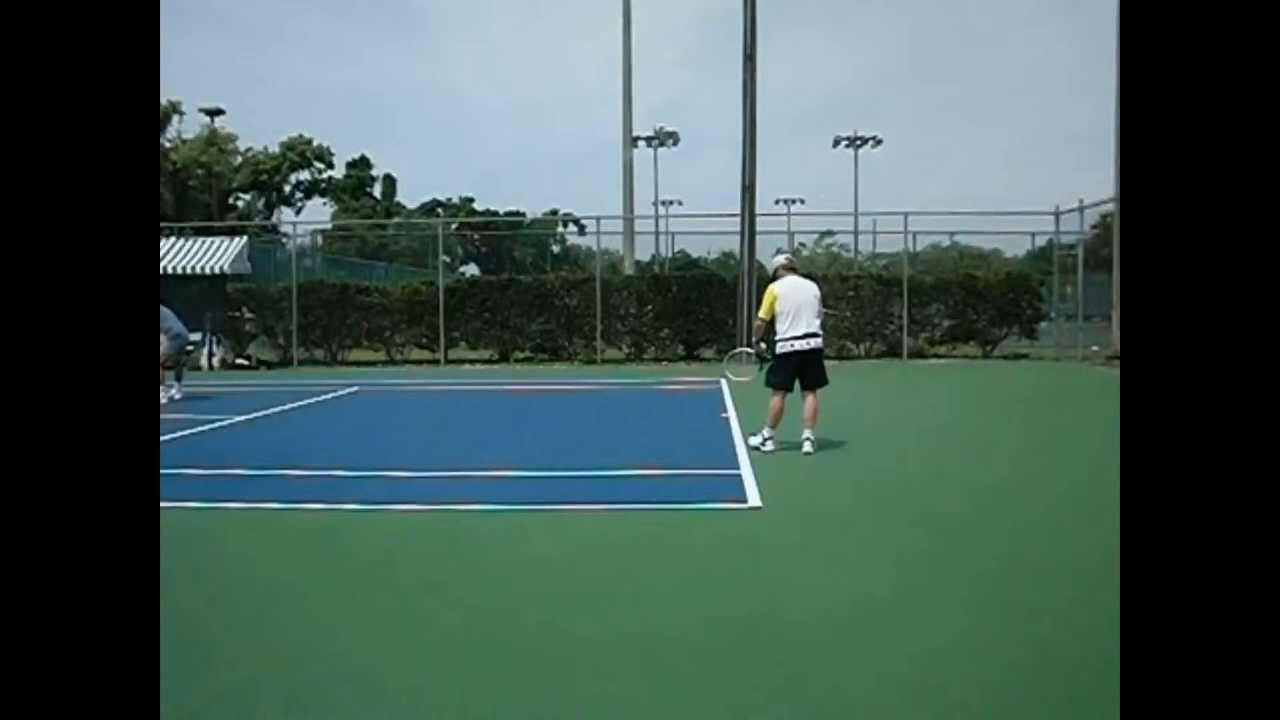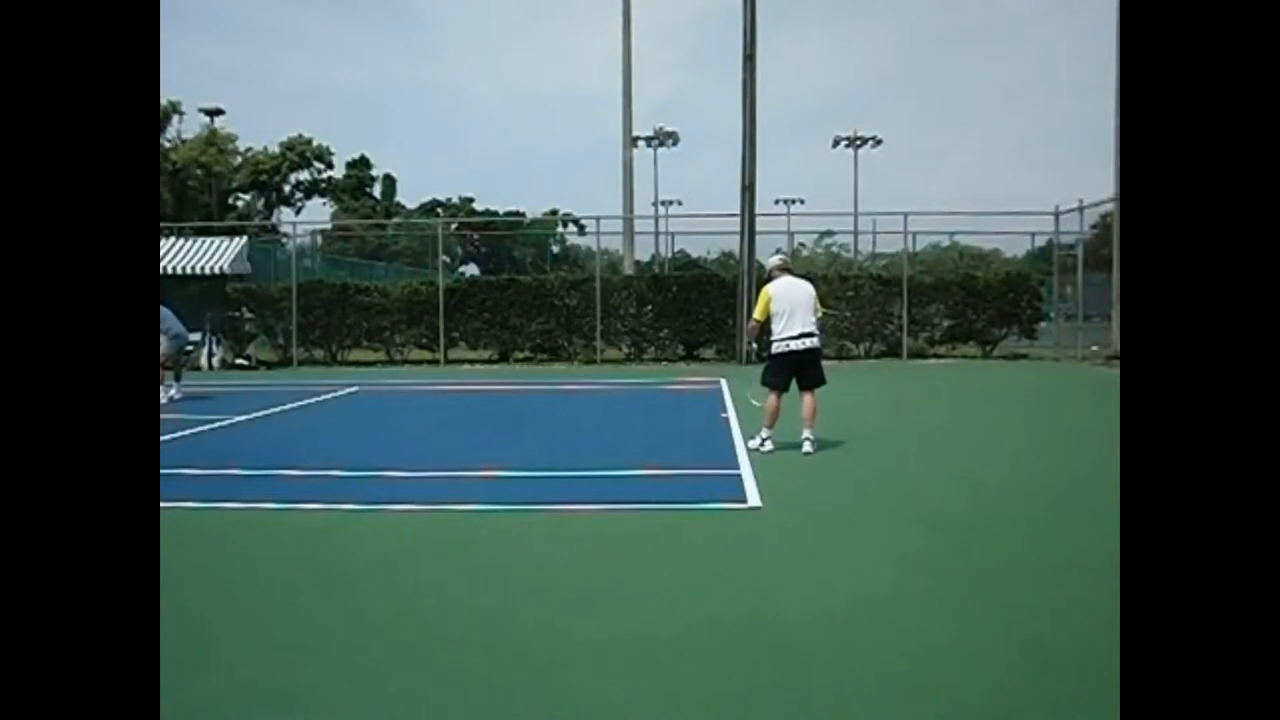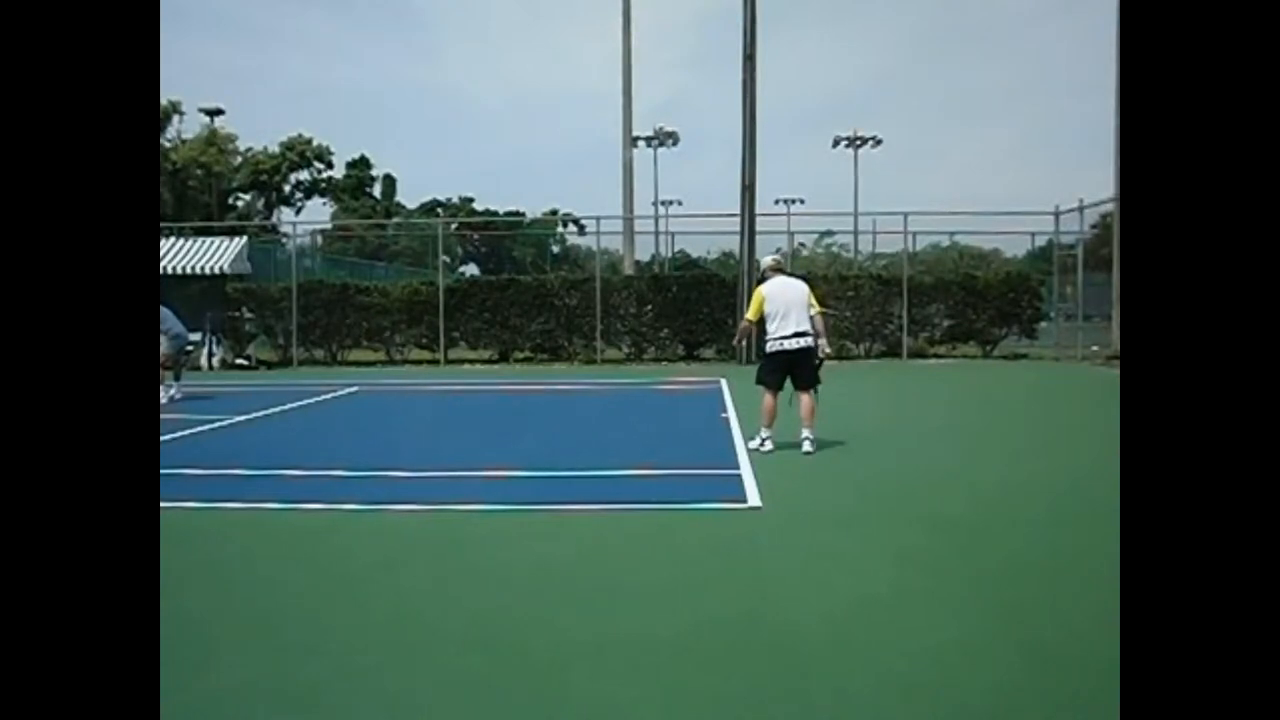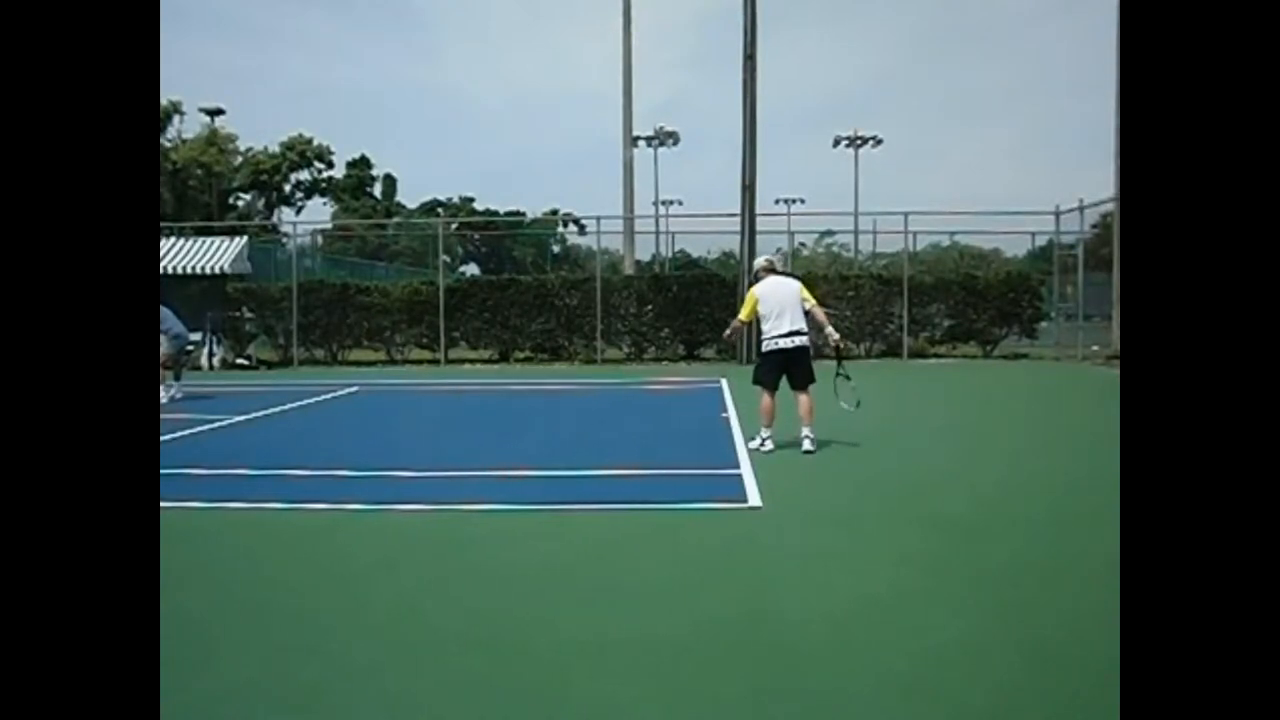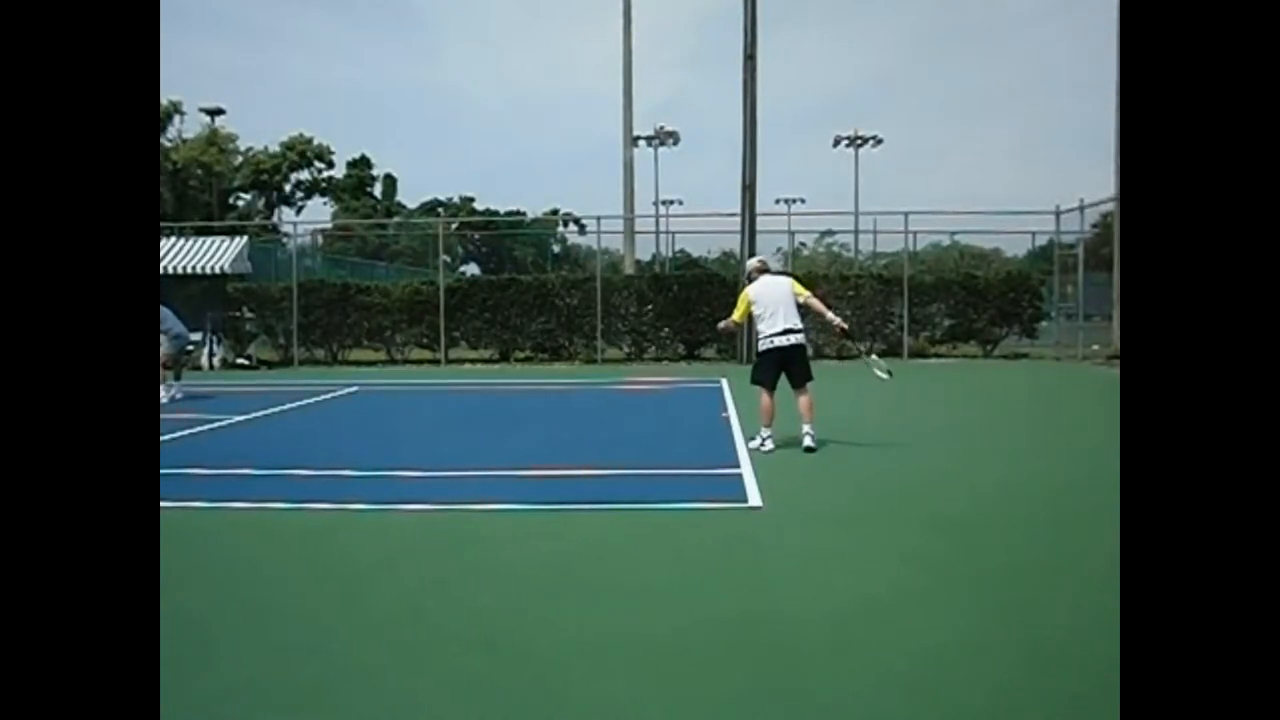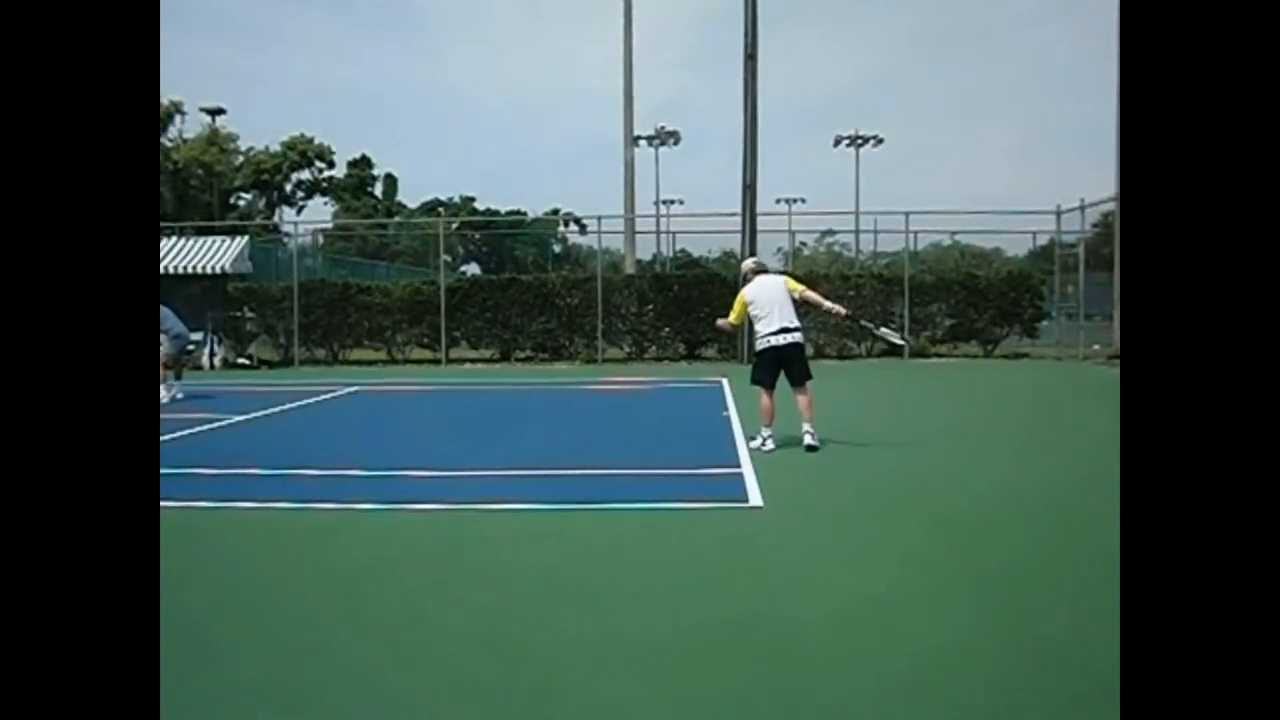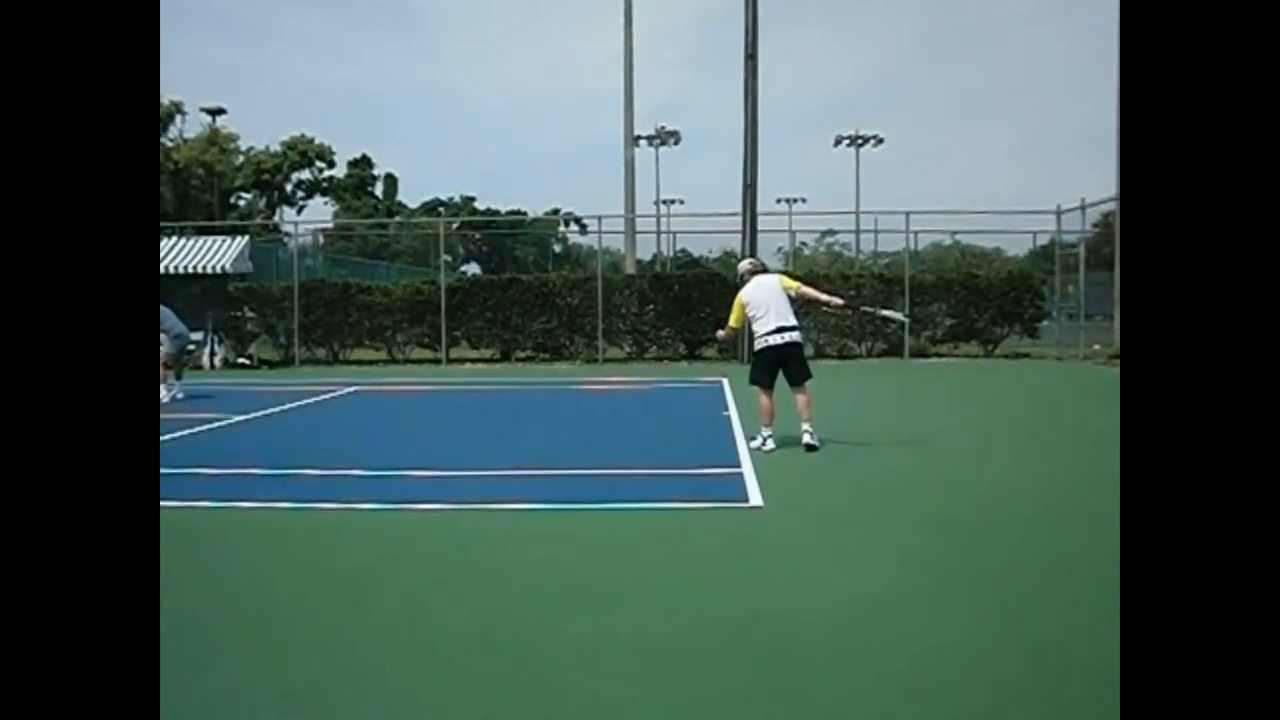
dt=0.7s
person 1, frame 1
left shoulder: (775, 288)
right shoulder: (813, 286)
left elbow: (761, 322)
right elbow: (818, 316)
left wrist: (756, 339)
left hip: (787, 346)
right hip: (812, 344)
left knee: (778, 393)
right knee: (810, 392)
left ankle: (767, 437)
right ankle: (808, 438)
person 1, frame 2
left shoulder: (770, 288)
right shoulder: (808, 286)
left elbow: (755, 323)
right elbow: (817, 317)
left wrist: (750, 340)
left hip: (783, 346)
right hip: (809, 344)
left knee: (774, 393)
right knee: (808, 392)
left ankle: (765, 437)
right ankle: (808, 438)
person 1, frame 3
left shoulder: (763, 289)
right shoulder: (802, 285)
left elbow: (748, 322)
right elbow: (816, 315)
left wrist: (739, 338)
right wrist: (822, 340)
left hip: (778, 346)
right hip: (803, 344)
left knee: (770, 392)
right knee: (805, 391)
left ankle: (765, 437)
right ankle: (807, 437)
person 1, frame 4
left shoulder: (757, 290)
right shoulder: (795, 283)
left elbow: (741, 322)
right elbow: (814, 308)
left wrist: (729, 332)
right wrist: (829, 330)
left hip: (773, 346)
right hip: (799, 343)
left knee: (768, 391)
right knee: (802, 391)
left ankle: (765, 437)
right ankle: (807, 436)
person 1, frame 5
left shoulder: (750, 290)
right shoulder: (787, 281)
left elbow: (735, 323)
right elbow: (810, 299)
left wrist: (723, 326)
right wrist: (830, 316)
left hip: (769, 344)
right hip: (795, 341)
left knee: (767, 391)
right knee: (801, 389)
left ankle: (765, 437)
right ankle: (807, 434)
person 1, frame 6
left shoulder: (746, 292)
right shoulder: (782, 280)
left elbow: (732, 325)
right elbow: (805, 293)
left wrist: (720, 323)
right wrist: (828, 305)
left hip: (767, 343)
right hip: (793, 339)
left knee: (766, 391)
right knee: (800, 388)
left ankle: (766, 436)
right ankle: (808, 432)
person 1, frame 7
left shoulder: (743, 294)
right shoulder: (777, 279)
left elbow: (733, 329)
right elbow: (801, 290)
left wrist: (722, 335)
right wrist: (825, 298)
left hip: (765, 343)
right hip: (791, 339)
left knee: (765, 391)
right knee: (799, 387)
left ankle: (766, 436)
right ankle: (808, 431)
